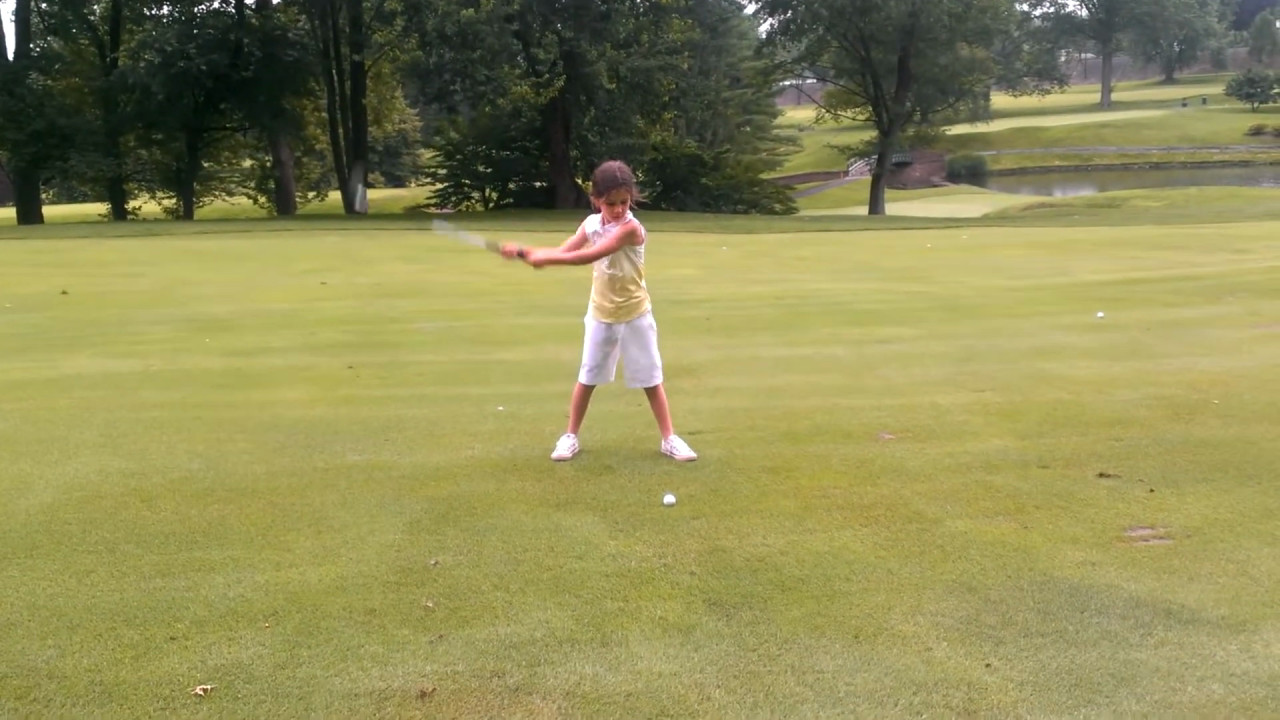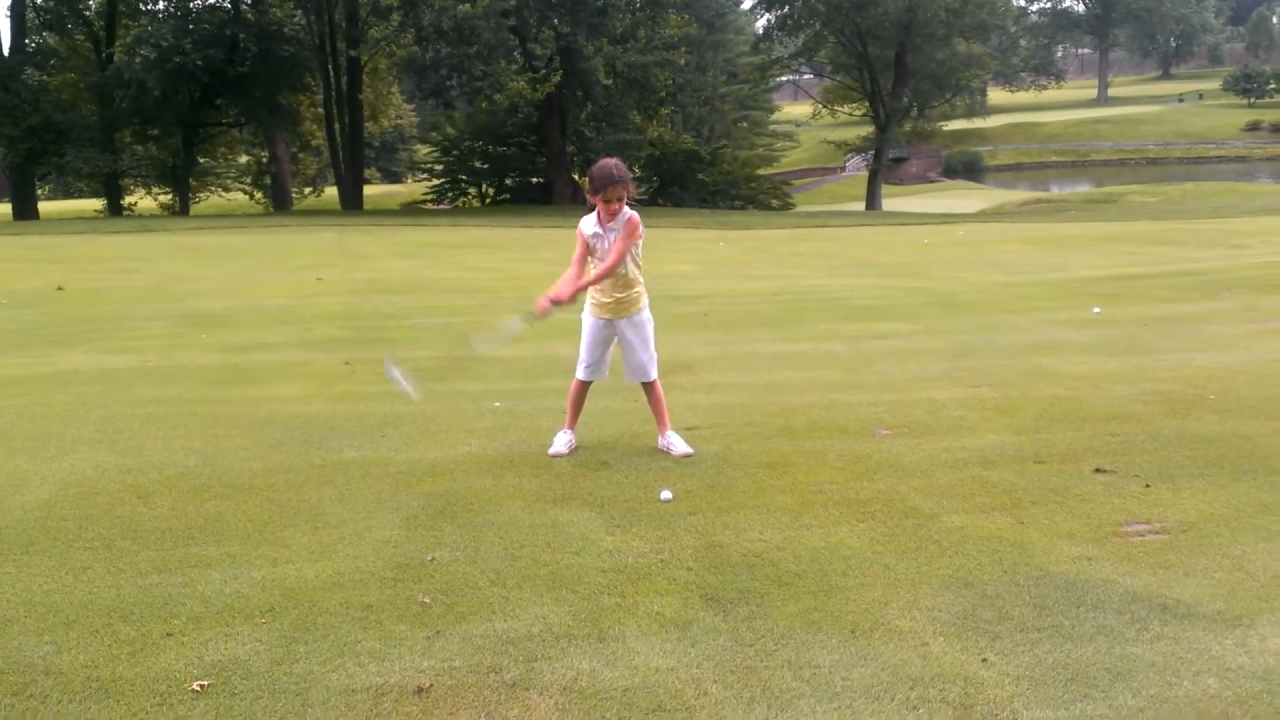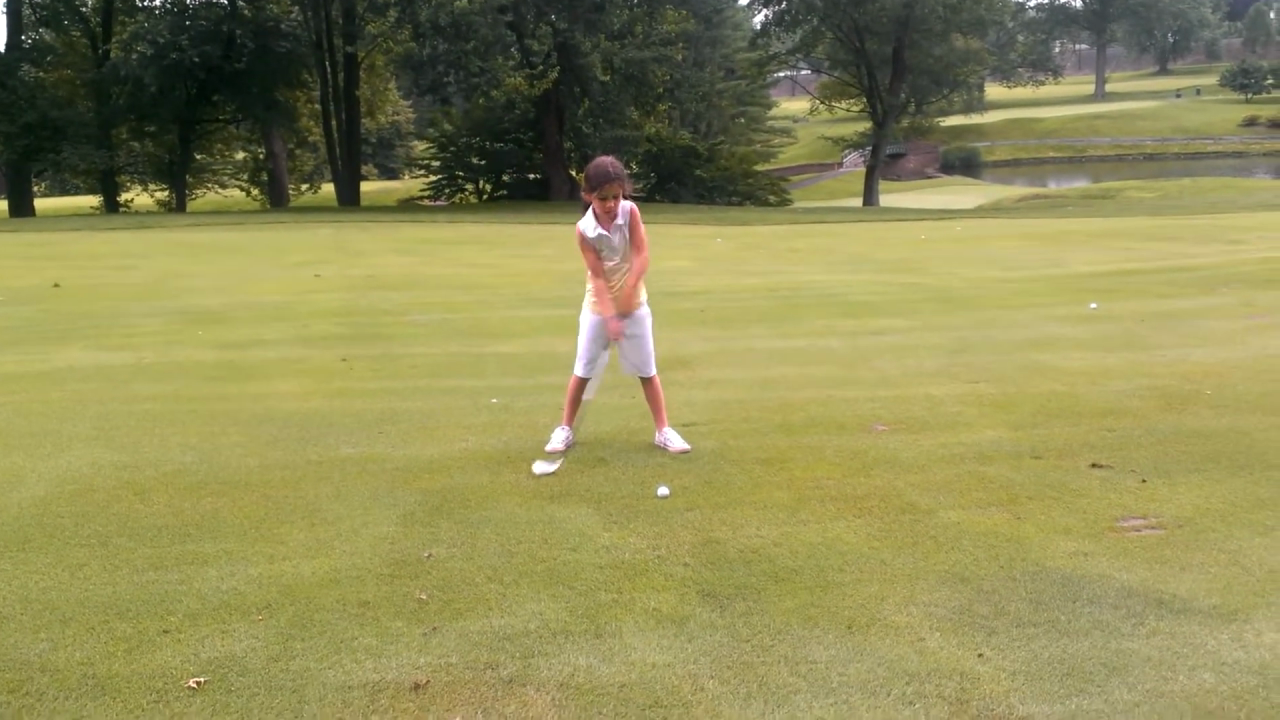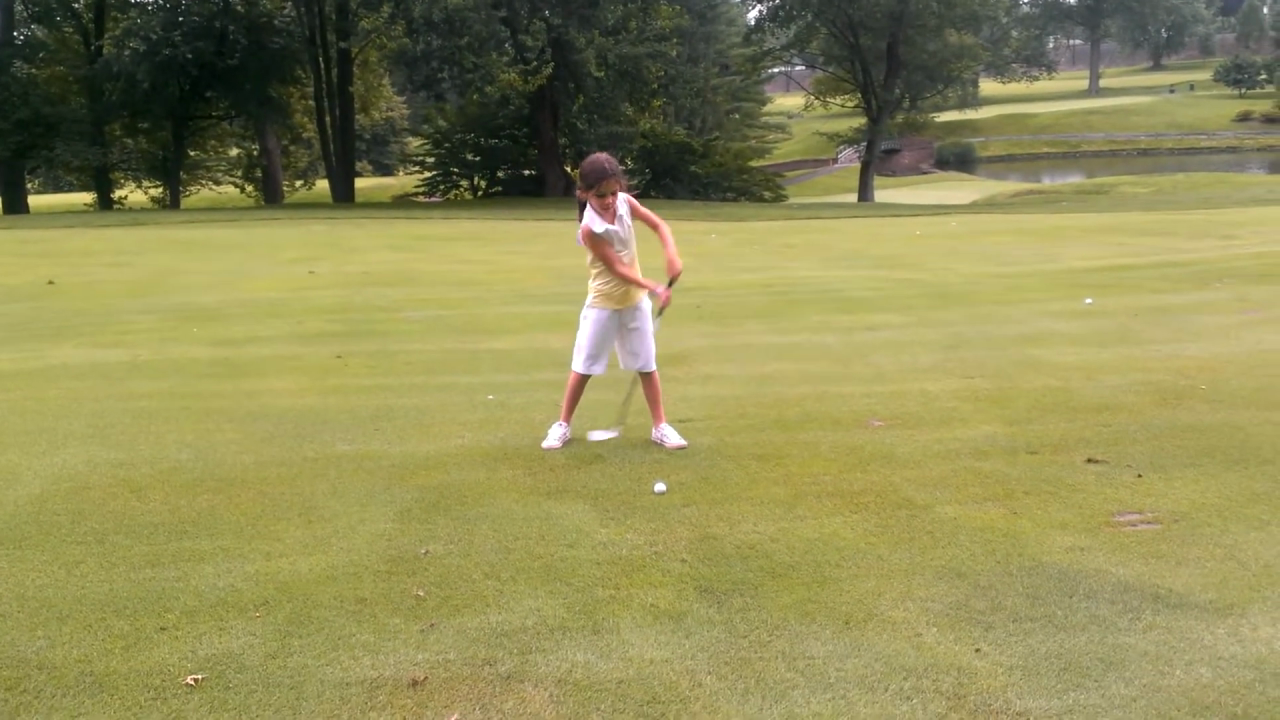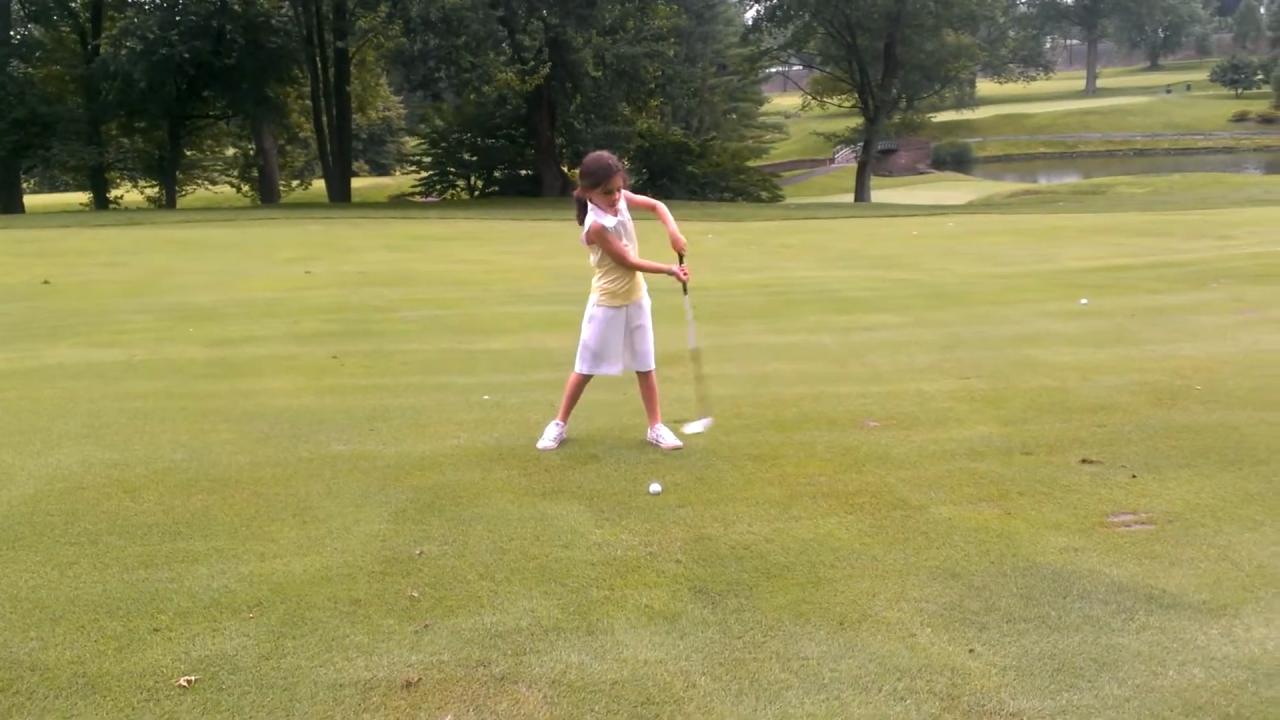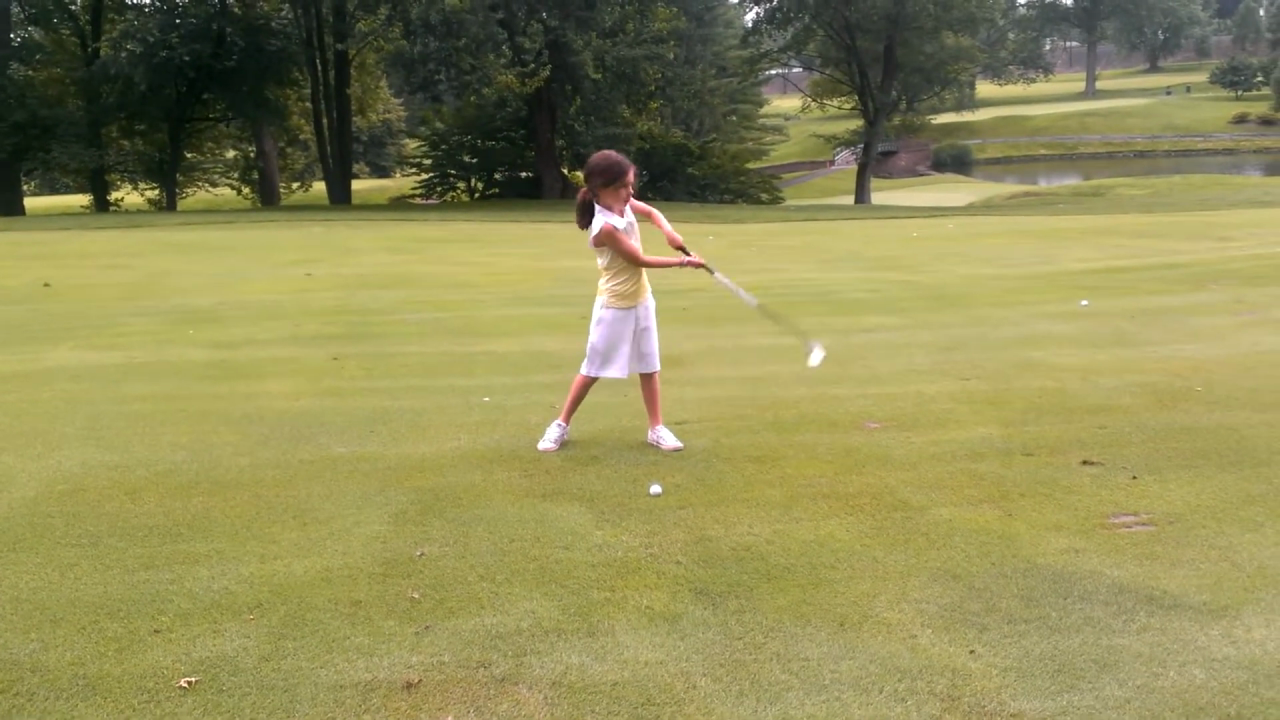
dt=0.1s
person 1, frame 1
left shoulder: (631, 228)
right shoulder: (591, 224)
left elbow: (593, 254)
right elbow: (561, 251)
left wrist: (546, 258)
right wrist: (528, 251)
left hip: (634, 316)
right hip: (600, 315)
left knee: (651, 378)
right knee: (587, 378)
left ankle: (669, 438)
right ankle: (571, 436)
person 1, frame 2
left shoulder: (631, 220)
right shoulder: (586, 227)
left elbow: (612, 265)
right elbow: (577, 269)
left wrist: (575, 290)
right wrist: (552, 294)
left hip: (633, 310)
right hip: (598, 312)
left knee: (647, 375)
right knee: (585, 374)
left ankle: (666, 434)
right ankle: (568, 431)
person 1, frame 3
left shoulder: (630, 211)
right shoulder: (584, 229)
left elbow: (641, 256)
right elbow: (597, 277)
left wrist: (629, 291)
right wrist: (609, 316)
left hip: (633, 306)
right hip: (598, 309)
left knee: (647, 371)
right knee: (583, 370)
left ankle: (663, 430)
right ankle: (565, 428)
person 1, frame 4
left shoulder: (623, 202)
right shoulder: (590, 229)
left elbow: (658, 224)
right elbow: (618, 269)
left wrist: (671, 253)
right wrist: (653, 288)
left hip: (635, 302)
right hip: (602, 305)
left knee: (647, 365)
right knee: (583, 366)
left ankle: (660, 426)
right ankle: (563, 424)
person 1, frame 5
left shoulder: (623, 199)
right shoulder: (595, 226)
left elbow: (657, 206)
right elbow: (629, 262)
left wrist: (673, 231)
right wrist: (668, 270)
left hip: (636, 298)
right hip: (607, 303)
left knee: (646, 365)
right knee: (586, 366)
left ankle: (655, 426)
right ankle: (559, 424)
person 1, frame 6
left shoulder: (623, 205)
right shoulder: (605, 227)
left elbow: (651, 211)
right elbow: (640, 260)
left wrist: (669, 231)
right wrist: (682, 261)
left hip: (640, 300)
right hip: (614, 306)
left knee: (649, 367)
right knee: (593, 368)
left ankle: (656, 428)
right ankle: (561, 425)
